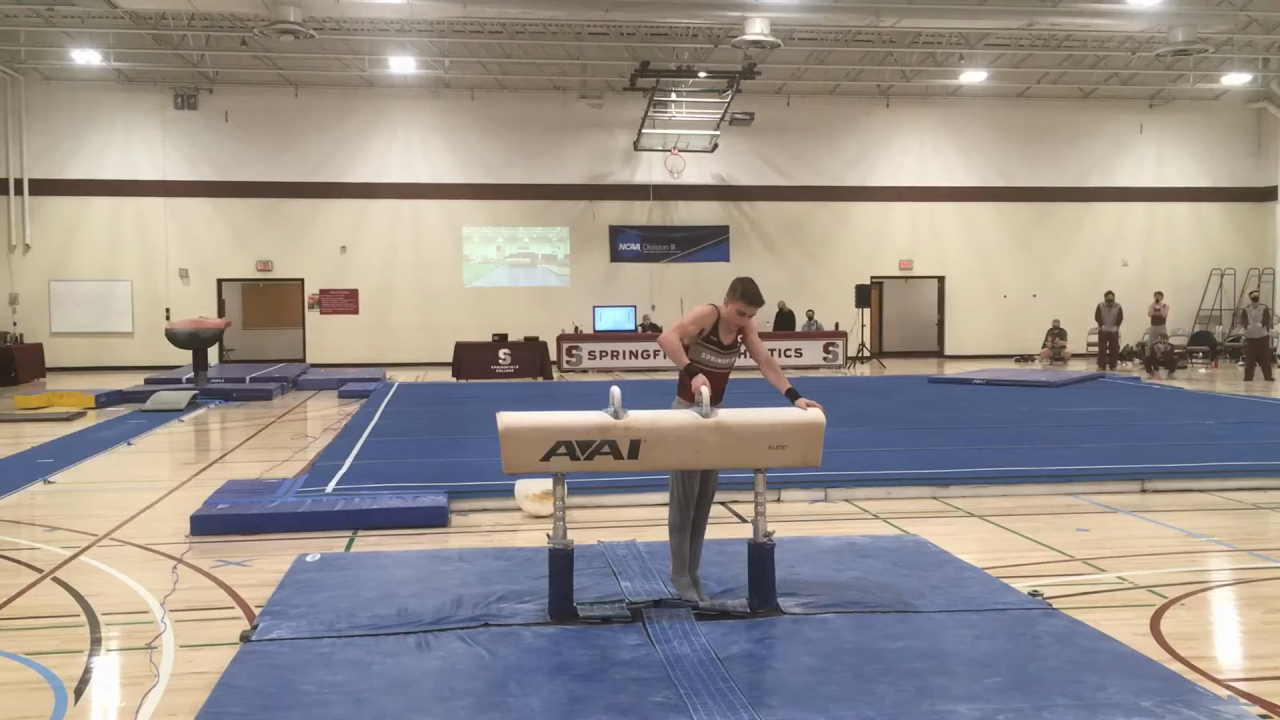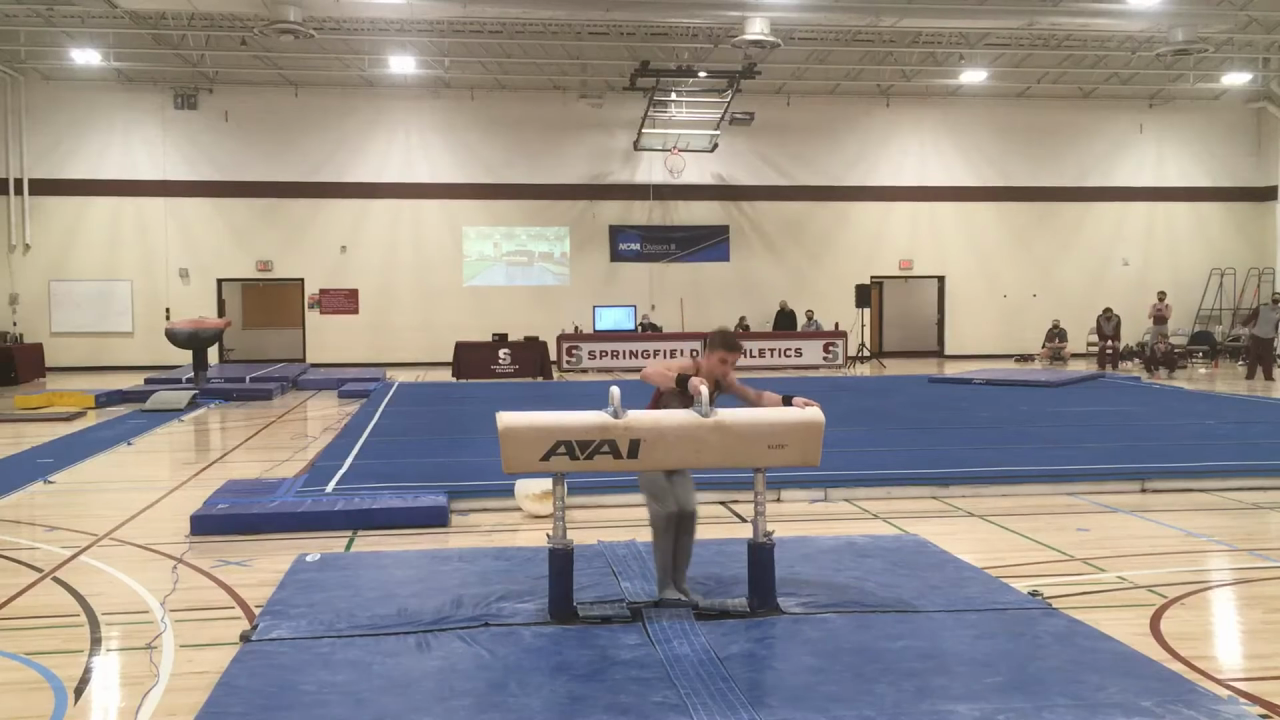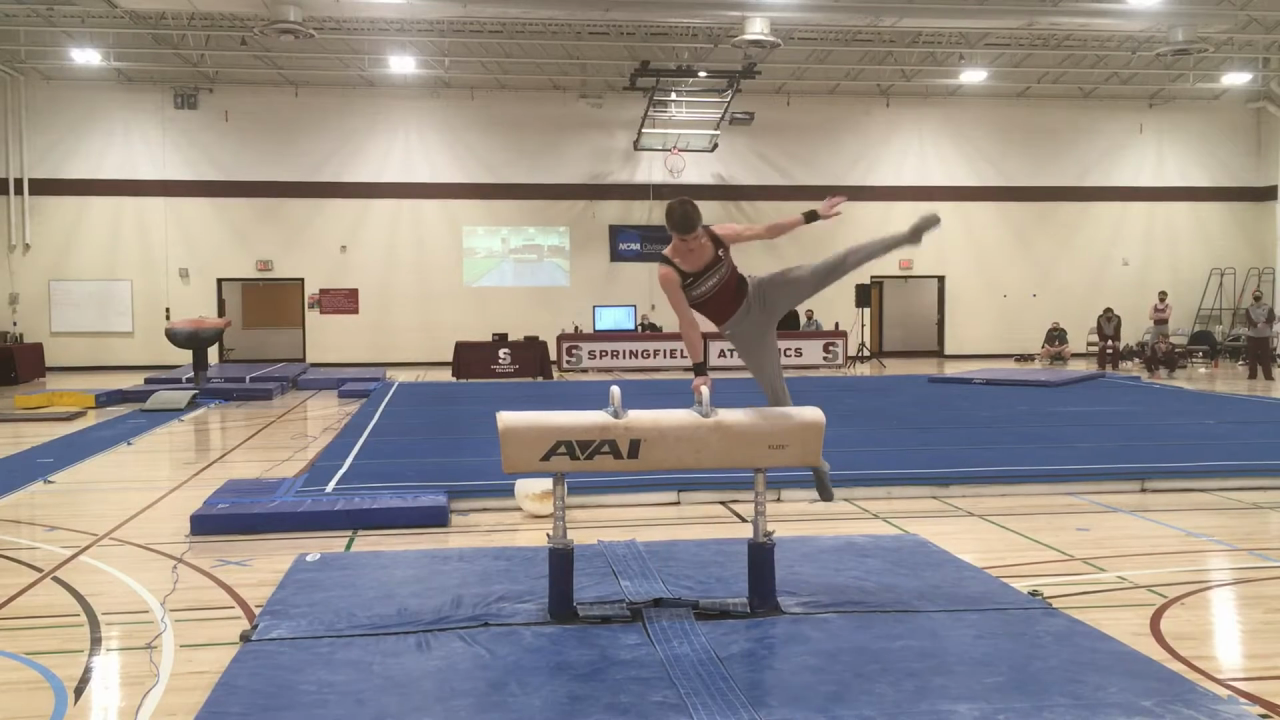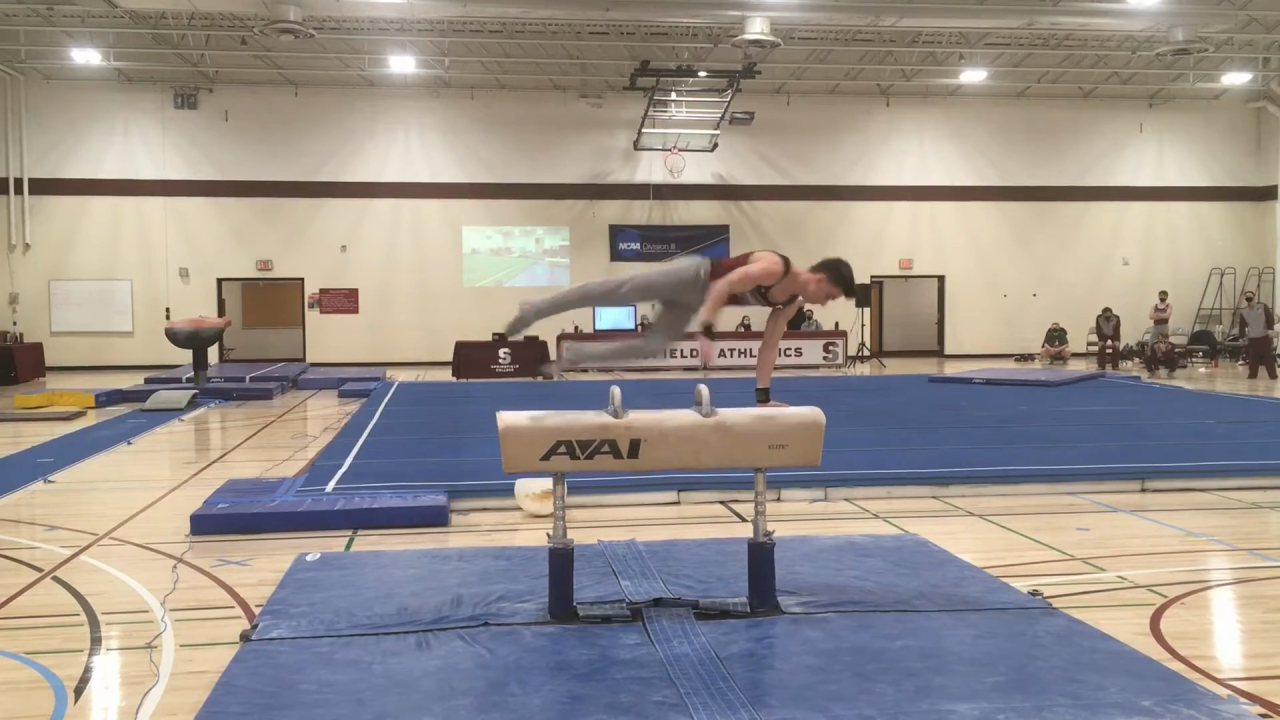
dt=0.7s
person 1, frame 1
left shoulder: (745, 327)
right shoulder: (706, 315)
left elbow: (766, 362)
right elbow: (667, 338)
left wrist: (793, 395)
right wrist: (692, 373)
right hip: (686, 412)
left knee: (705, 498)
right knee: (685, 496)
left ankle: (691, 577)
right ankle: (681, 577)
person 1, frame 2
left shoulder: (722, 381)
right shoulder: (687, 368)
left elbow: (755, 396)
right elbow: (648, 373)
left wrist: (790, 401)
right wrist: (686, 381)
left knee: (686, 511)
right knee: (666, 511)
left ankle: (679, 582)
right ankle: (666, 586)
person 1, frame 3
left shoulder: (717, 235)
right shoulder: (667, 271)
left elbow: (765, 231)
right elbow: (688, 323)
left wrist: (813, 215)
right wrist: (699, 371)
left hip: (760, 295)
right hip: (741, 326)
left knee: (836, 265)
right knee: (778, 398)
left ankle: (907, 236)
right ankle: (815, 464)
person 1, frame 4
left shoulder: (791, 301)
right shoulder: (775, 267)
left elbow: (769, 344)
right elbow: (721, 286)
left wrist: (763, 395)
right wrist: (705, 333)
left hip: (705, 304)
right hip: (693, 274)
left knee: (655, 344)
right knee: (617, 290)
left ankle: (576, 355)
right ankle: (534, 310)
